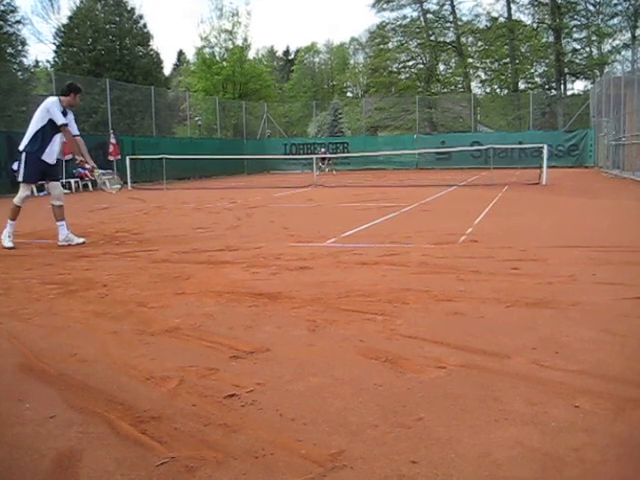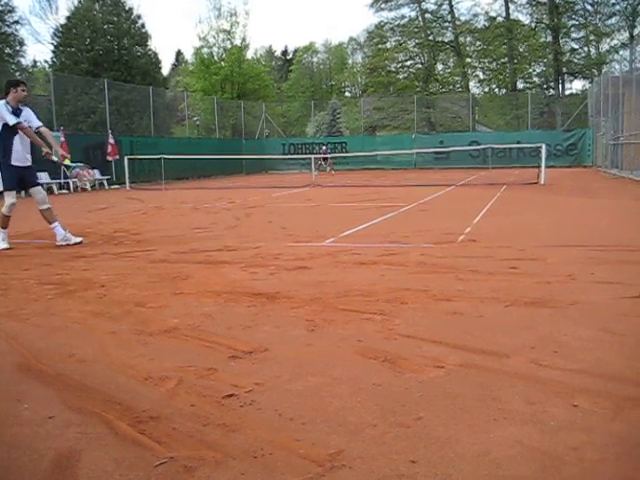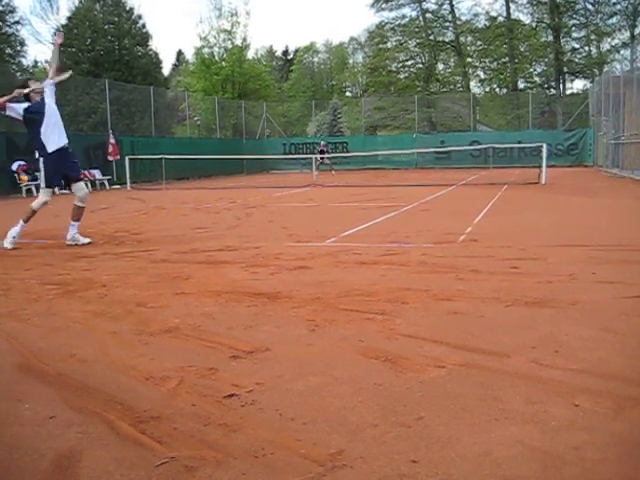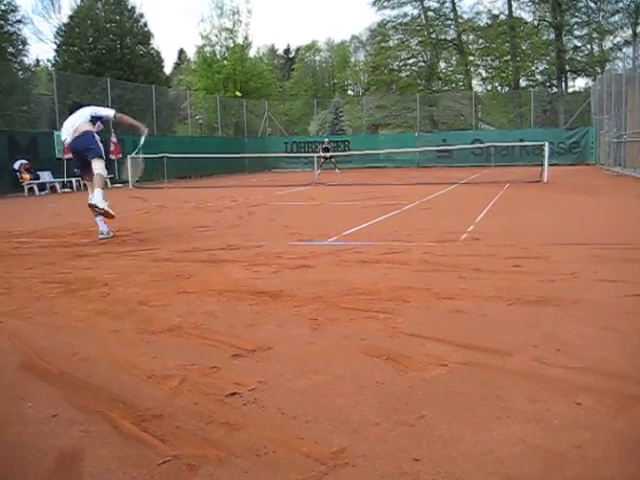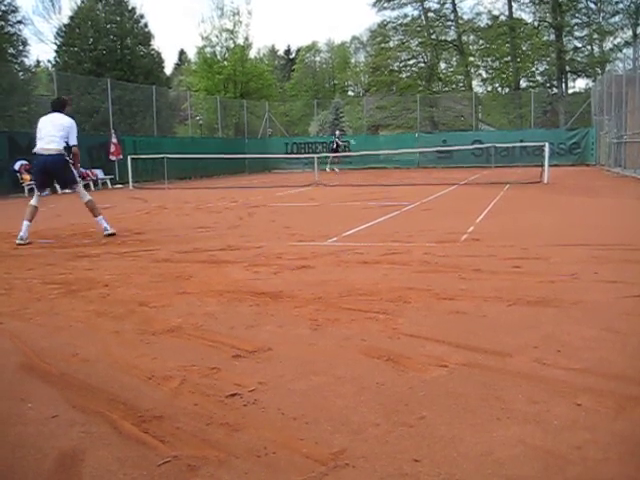
dt=0.7s
person 1, frame 1
left shoulder: (68, 114)
right shoulder: (51, 102)
left elbow: (77, 138)
right elbow: (66, 132)
left wrist: (89, 160)
right wrist: (77, 155)
left hip: (50, 158)
right hip: (32, 153)
left knee: (58, 194)
right knee: (24, 193)
left ankle: (64, 235)
person 1, frame 2
left shoulder: (26, 111)
left elbow: (42, 129)
right elbow: (23, 129)
left wrist: (58, 149)
right wrist: (43, 147)
left hip: (25, 162)
left knee: (41, 197)
left ankle: (61, 235)
person 1, frame 3
left shoulder: (48, 96)
right shoulder: (25, 109)
left elbow: (52, 70)
left wrist: (56, 46)
left hip: (65, 152)
right hip: (48, 156)
left knee: (82, 193)
right knee: (44, 198)
left ankle: (73, 234)
person 1, frame 4
left shoulder: (66, 123)
right shoulder: (89, 110)
left elbow: (67, 145)
right elbow: (118, 117)
right wrist: (139, 125)
left hip: (74, 144)
right hip: (87, 137)
left knee: (91, 186)
right knee: (99, 168)
left ankle: (102, 228)
right ankle: (98, 200)
person 1, frame 5
left shoulder: (42, 120)
right shoulder: (69, 122)
right elbow: (74, 150)
right wrist: (76, 165)
left hip: (40, 159)
right hip: (58, 159)
left knee: (37, 195)
right knee: (81, 193)
left ankle: (23, 234)
right ankle: (105, 226)
